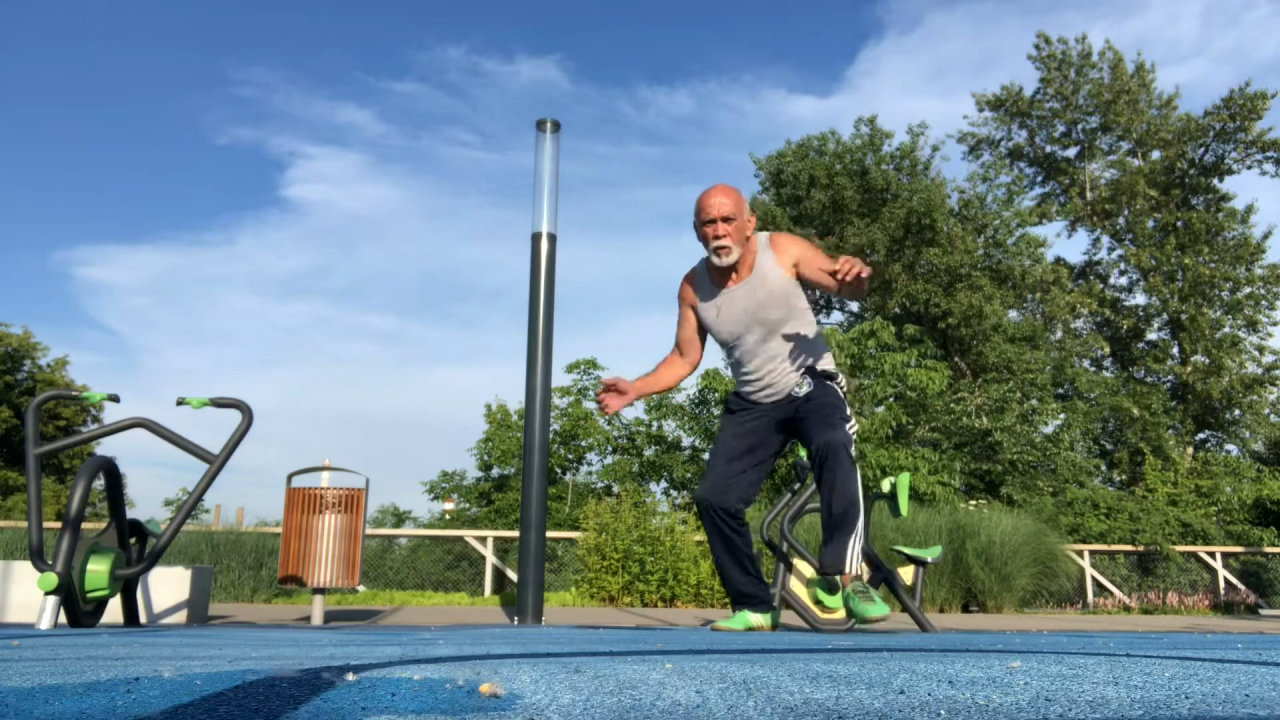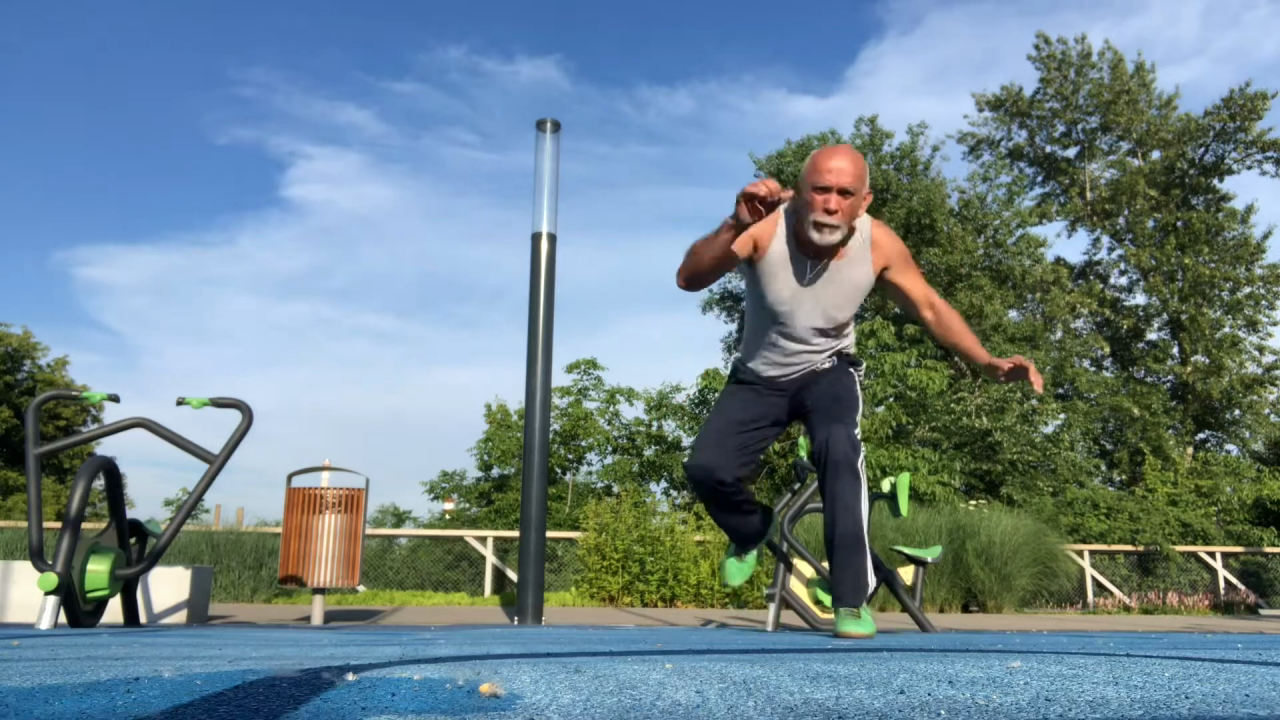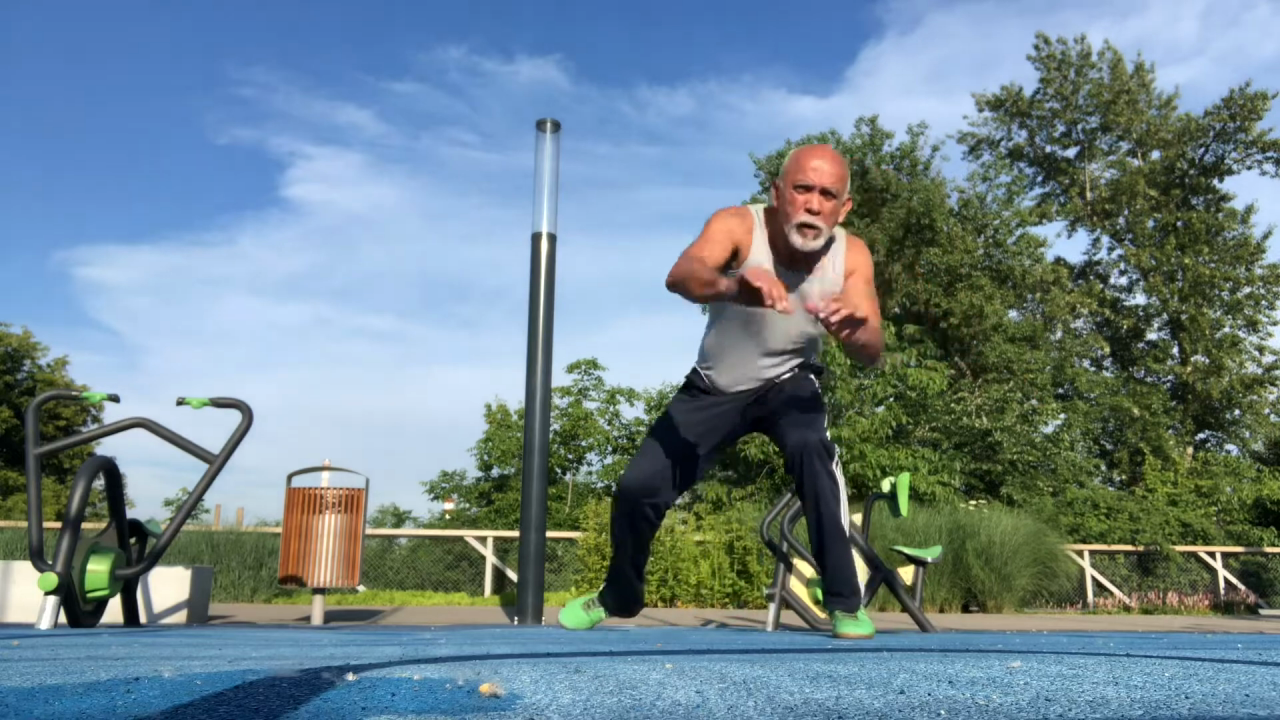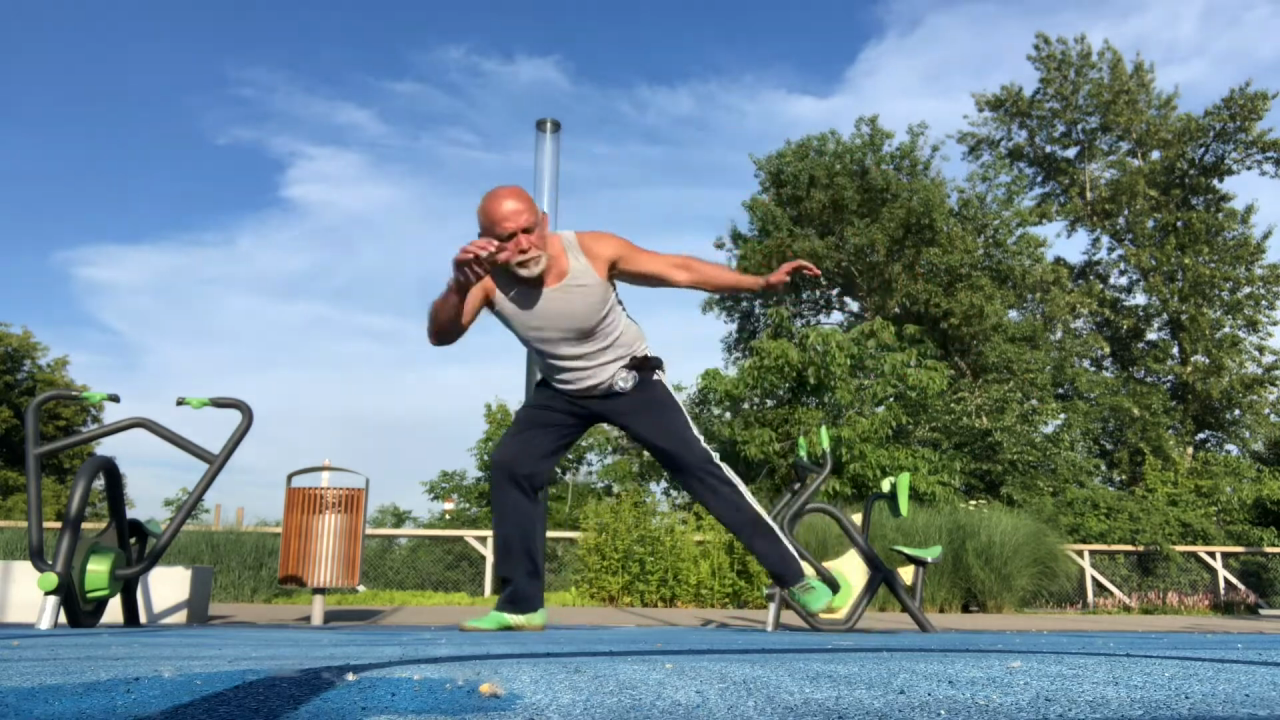
dt=0.5s
person 1, frame 1
left shoulder: (782, 250)
right shoulder: (693, 285)
left elbow: (851, 287)
right elbow: (684, 359)
left wrist: (857, 274)
right wrist: (634, 389)
left hip: (811, 387)
right hip: (752, 404)
left knee: (835, 447)
right knee: (715, 499)
left ankle: (846, 577)
right ankle: (754, 605)
person 1, frame 2
left shoulder: (877, 241)
right shoulder: (765, 223)
left elbow: (930, 309)
right elbow: (689, 279)
left wrist: (990, 362)
right wrist: (738, 226)
left hip: (827, 373)
right hip: (758, 380)
left knee: (838, 450)
right knee: (705, 468)
left ankle: (852, 602)
right ankle: (752, 530)
person 1, frame 3
left shoulder: (851, 255)
right shoulder: (738, 225)
left elbow: (867, 345)
right elbow: (681, 276)
left wrist: (858, 328)
right wrist: (740, 287)
left hip: (787, 383)
right hip: (712, 389)
left knee: (813, 453)
right knee: (639, 489)
left ankle: (844, 605)
right ankle: (619, 598)
person 1, frame 4
left shoulder: (594, 249)
right shoulder: (484, 275)
left elbow: (678, 270)
right elbow: (441, 335)
left wrist: (762, 283)
right wrist: (460, 281)
left hip: (628, 378)
right hip: (561, 390)
left knee: (694, 463)
right knee: (509, 468)
left ankle: (793, 576)
right ankle: (521, 603)
